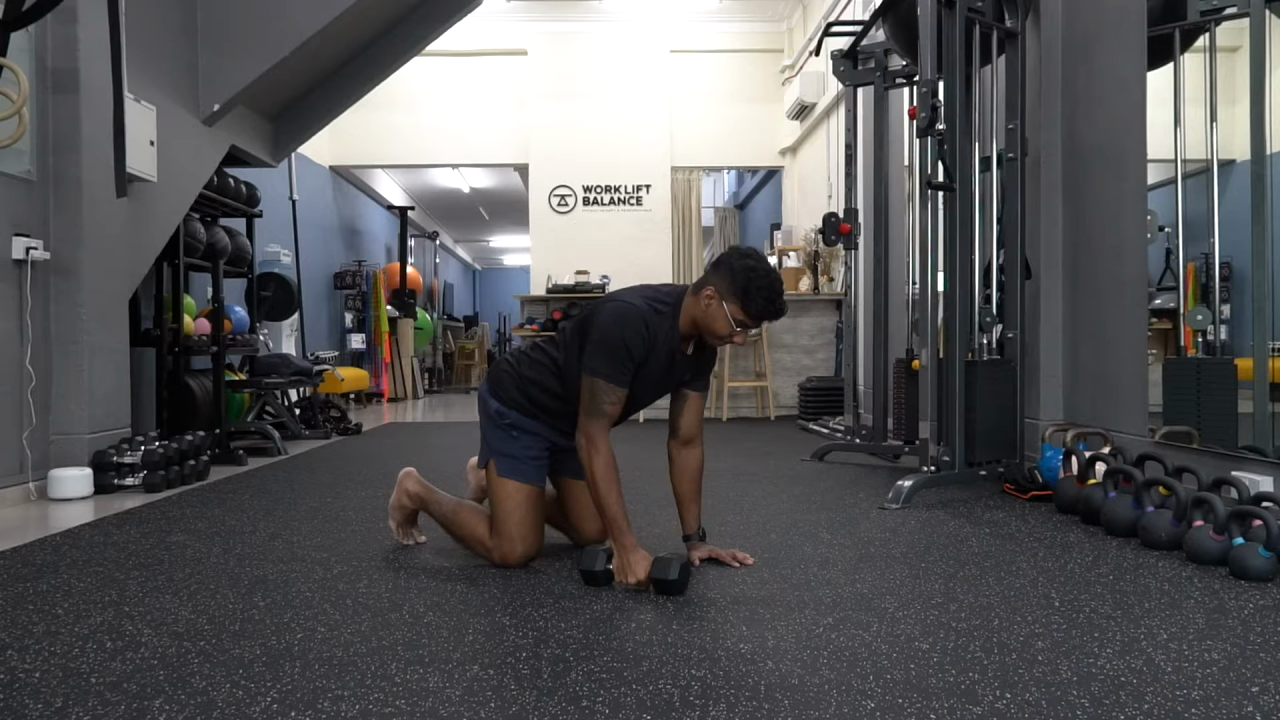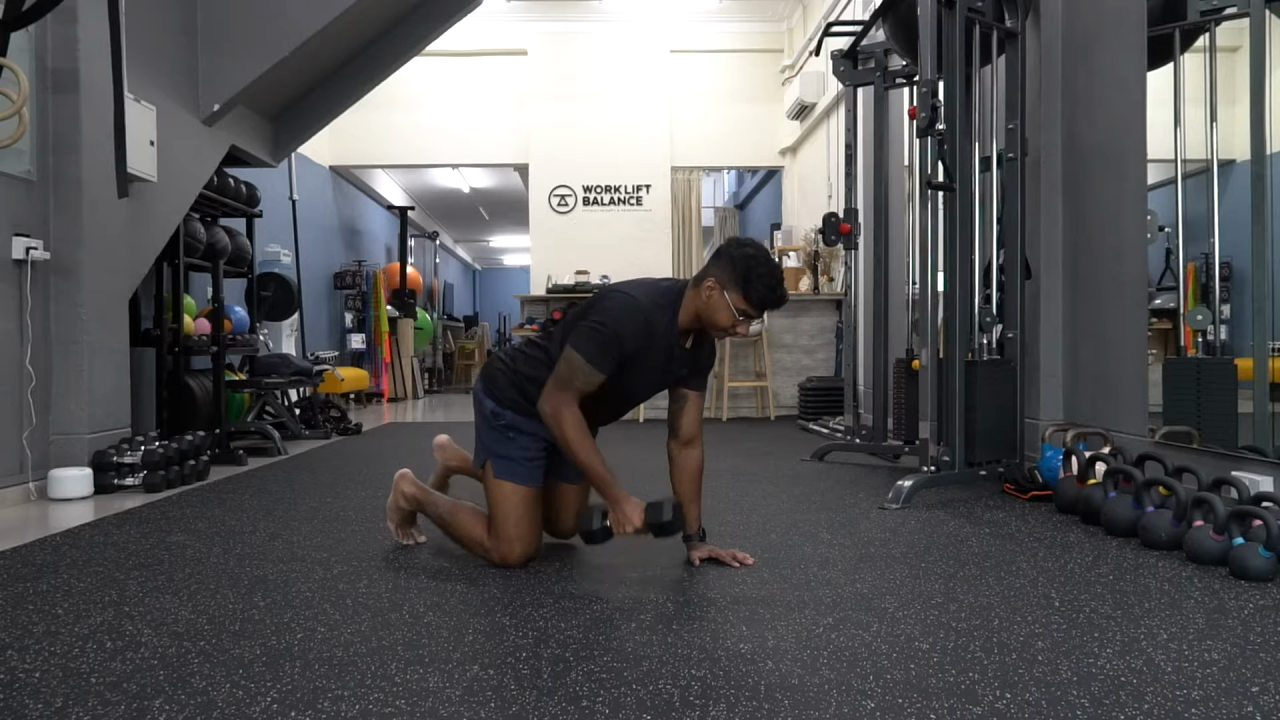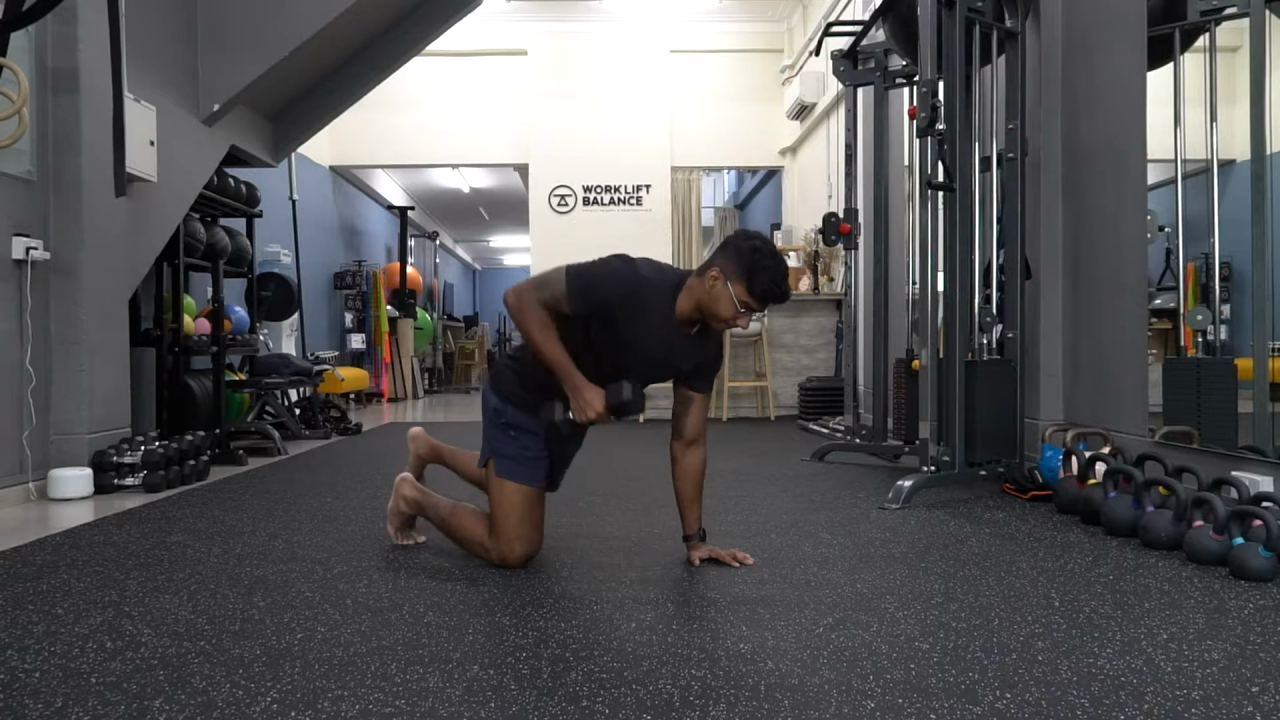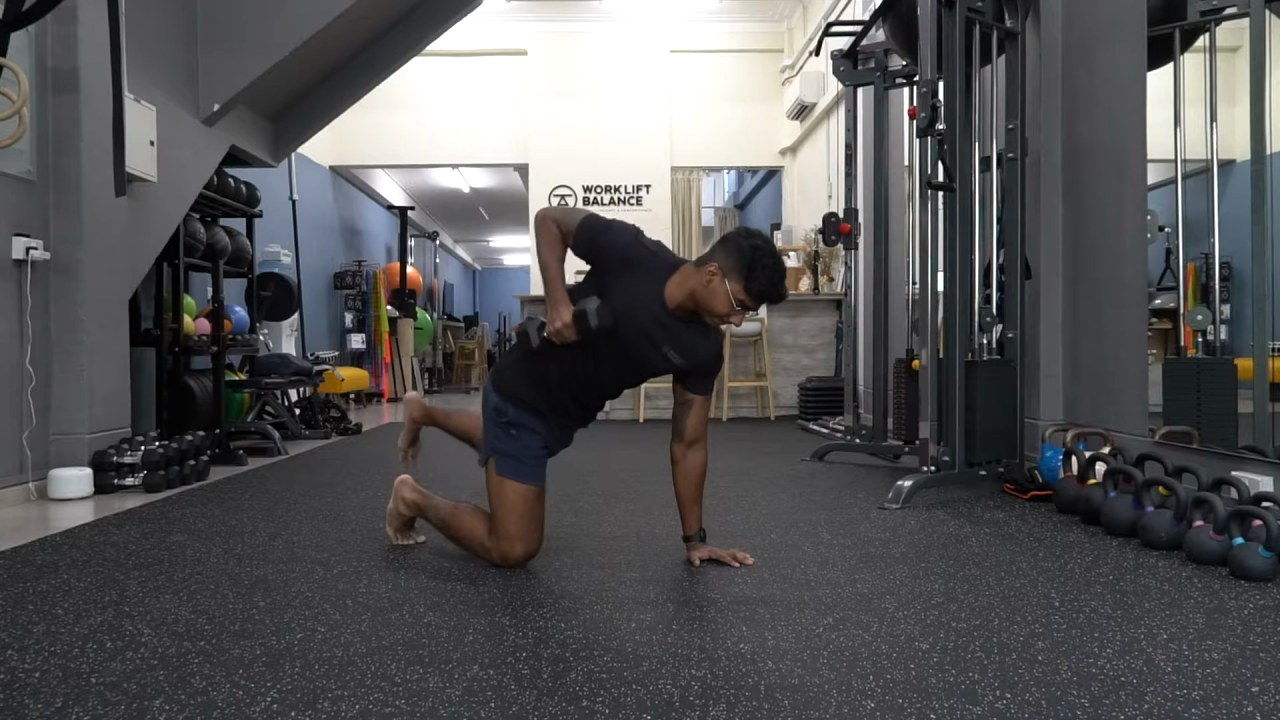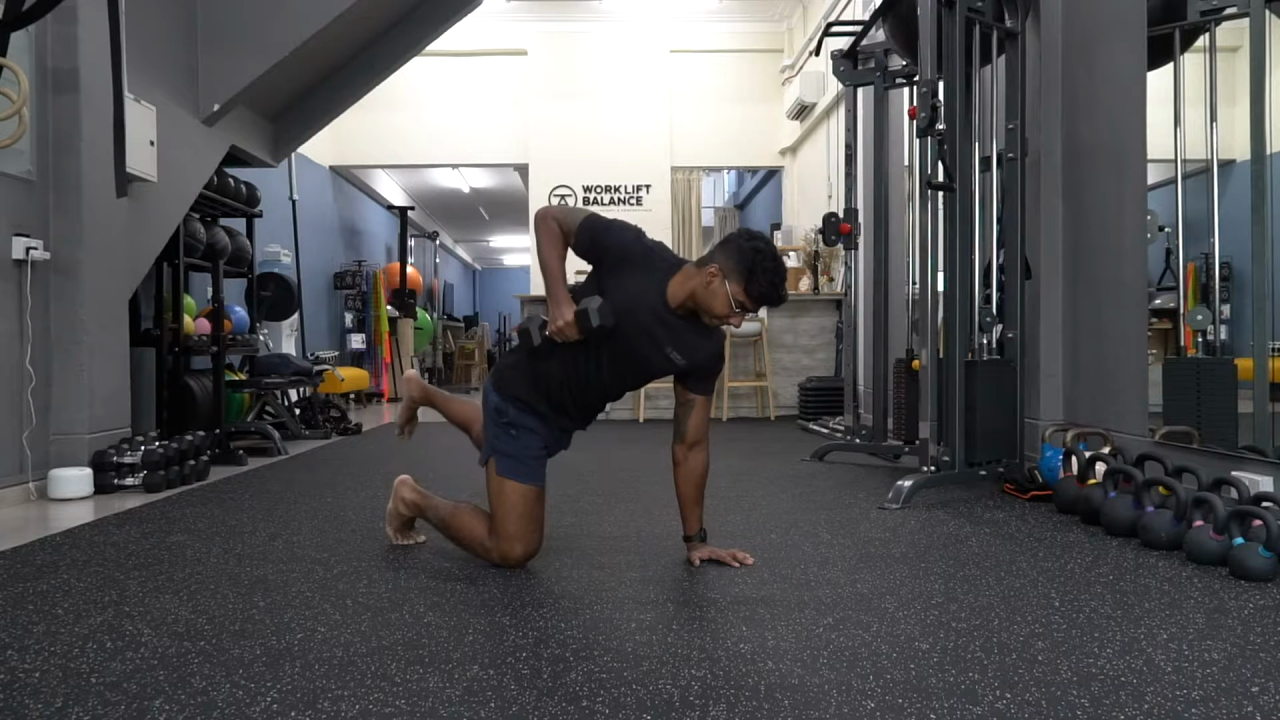
dt=0.4s
person 1, frame 1
left shoulder: (702, 349)
right shoulder: (629, 320)
left elbow: (685, 442)
right elbow: (593, 436)
left wrist: (694, 538)
right wrist: (626, 544)
left hip: (572, 415)
right hip: (517, 405)
left knee: (590, 534)
right knee: (514, 550)
left ankle: (490, 478)
right ankle: (416, 491)
person 1, frame 2
left shoulder: (700, 346)
right shoulder: (631, 311)
left elbow: (685, 442)
right elbow: (556, 403)
left wrist: (695, 538)
right wrist: (616, 497)
left hip: (564, 415)
right hip: (514, 402)
left knee: (562, 526)
right knee: (513, 550)
left ankle: (457, 458)
right ankle: (412, 493)
person 1, frame 3
left shoulder: (705, 348)
right shoulder: (633, 283)
left elbow: (688, 442)
right elbow: (522, 297)
left wrist: (694, 538)
right wrist: (576, 384)
left hip: (567, 413)
right hip: (520, 400)
left knee: (517, 494)
right knee: (513, 550)
left ankle: (429, 448)
right ankle: (413, 497)
person 1, frame 4
left shoulder: (704, 348)
right shoulder: (631, 254)
left elbow: (688, 443)
right elbow: (549, 219)
left wrist: (694, 539)
right wrist: (557, 301)
left hip: (569, 414)
right hip: (521, 394)
left knee: (506, 452)
right knee: (513, 549)
left ankle: (423, 412)
right ankle: (414, 499)
person 1, frame 5
left shoulder: (705, 348)
right shoulder: (632, 253)
left elbow: (690, 444)
right elbow: (549, 218)
left wrist: (695, 539)
right wrist: (559, 301)
left hip: (570, 414)
right hip: (523, 394)
left knee: (503, 449)
right knee: (512, 550)
left ankle: (423, 392)
right ankle: (413, 499)
